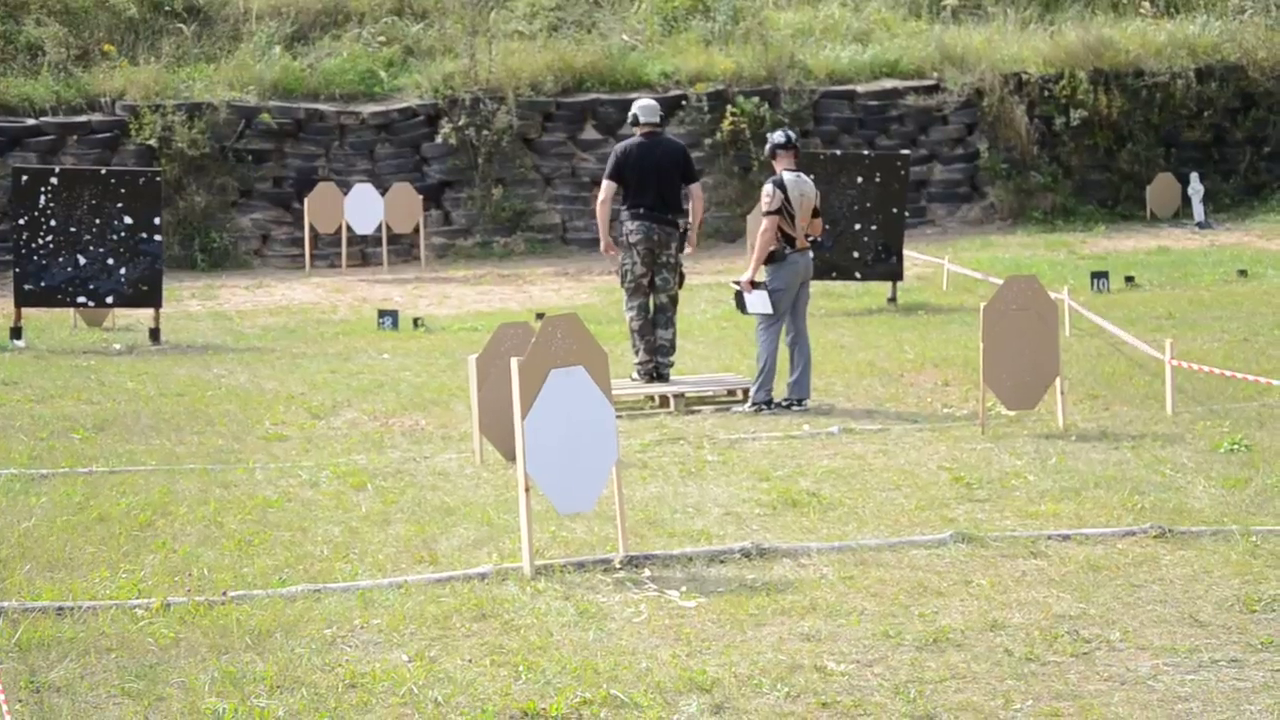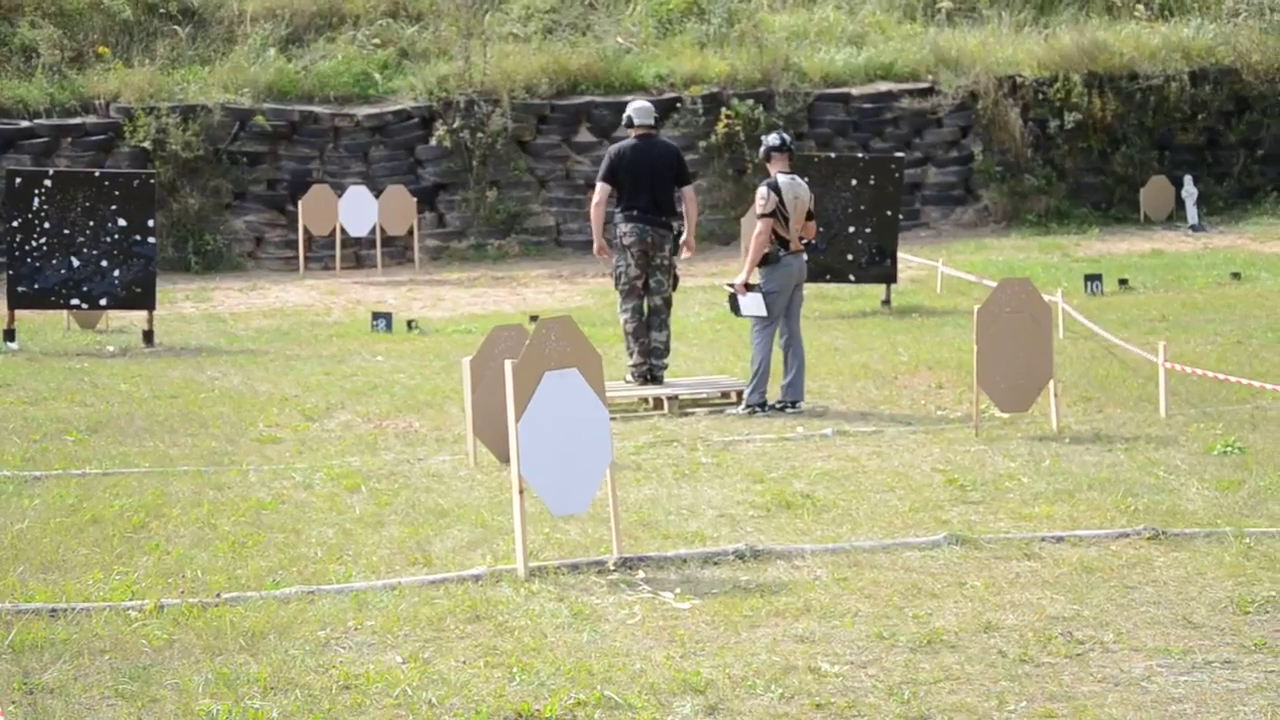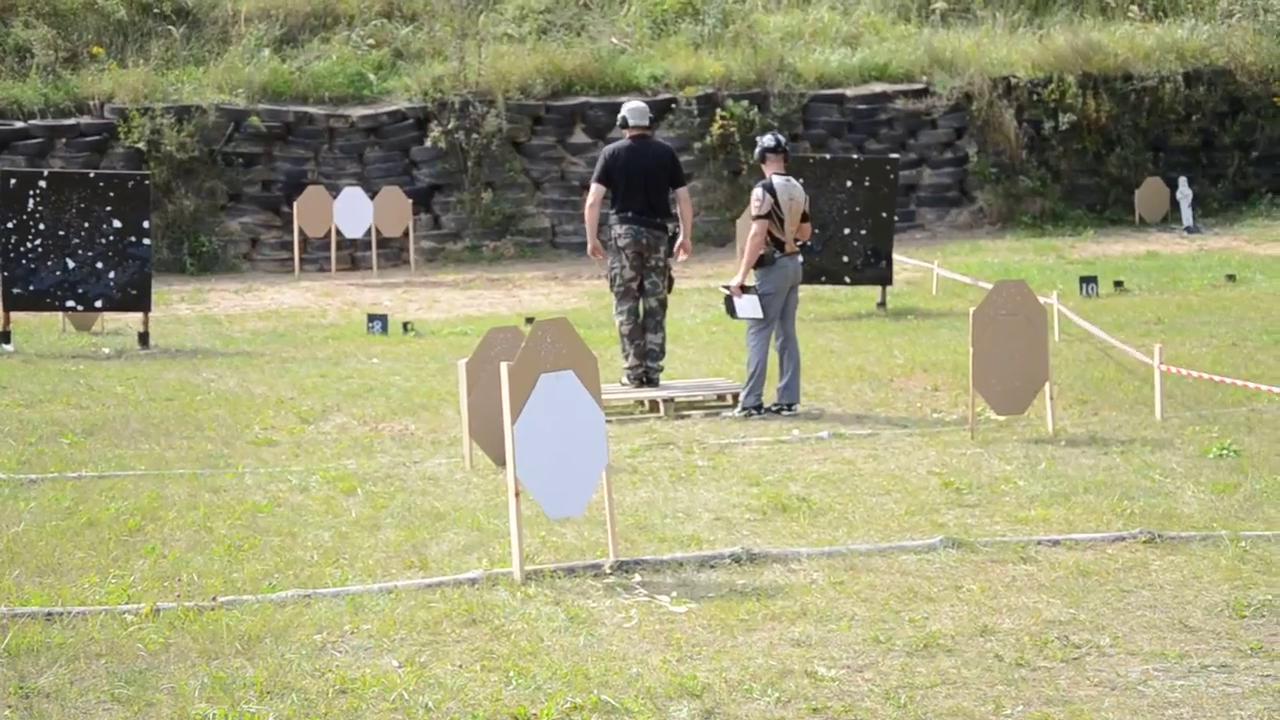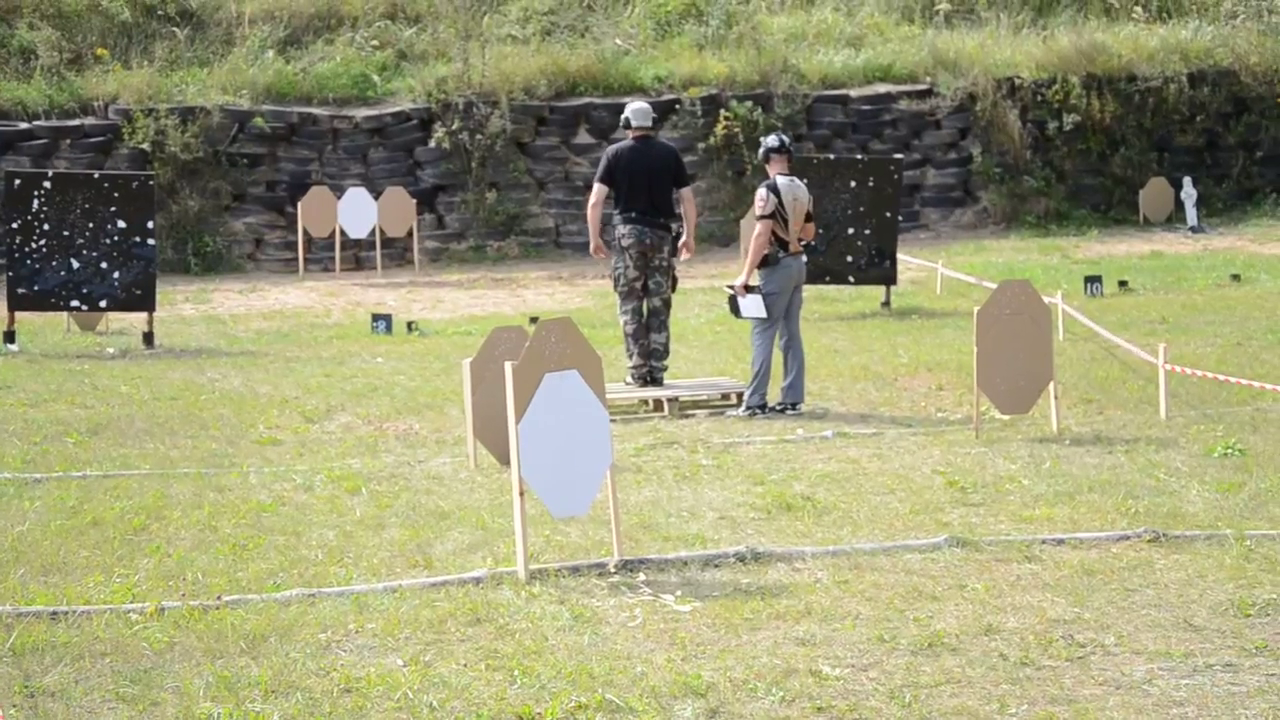
dt=0.1s
person 1, frame 1
left shoulder: (623, 150)
right shoulder: (677, 149)
left elbow: (604, 198)
right elbow: (697, 195)
left wrist: (604, 236)
right wrist: (692, 231)
left hip: (635, 228)
right hip: (668, 229)
left knee: (637, 300)
right knee: (666, 301)
left ankle: (644, 367)
right ankle: (663, 366)
person 1, frame 2
left shoulder: (617, 152)
right shoulder: (671, 151)
left elbow: (599, 200)
right elbow: (689, 197)
left wrist: (597, 238)
right wrist: (689, 234)
left hip: (629, 231)
right hip: (661, 231)
left knee: (631, 302)
right knee: (660, 303)
left ankle: (638, 369)
right ankle: (657, 368)
person 1, frame 3
left shoulder: (612, 152)
right shoulder: (665, 152)
left elbow: (593, 201)
right elbow: (684, 199)
left wrist: (592, 239)
right wrist: (685, 236)
left hip: (624, 232)
right hip: (657, 233)
left knee: (626, 304)
right knee: (655, 305)
left ankle: (634, 371)
right ankle: (653, 371)
person 1, frame 4
left shoulder: (615, 153)
right shoulder: (669, 153)
left elbow: (596, 200)
right elbow: (688, 198)
left wrist: (594, 237)
right wrist: (689, 235)
left hip: (628, 232)
right hip: (661, 233)
left knee: (630, 304)
right knee: (659, 304)
left ankle: (638, 370)
right ankle: (656, 370)
person 2, frame 1
left shoulder: (775, 185)
right shoulder: (809, 185)
left elbow: (768, 230)
right elbow: (817, 229)
left wrist: (751, 270)
left hip: (783, 263)
right hip: (804, 260)
left knee: (768, 328)
right knee: (797, 329)
left ankle: (761, 397)
right ankle: (798, 395)
person 2, frame 2
left shoulder: (769, 188)
right shoulder: (803, 188)
left elbow: (761, 233)
right elbow: (810, 232)
left wrist: (745, 272)
left hip: (777, 265)
right hip: (798, 262)
left knee: (762, 330)
right knee: (791, 331)
left ankle: (755, 399)
right ankle: (792, 397)
person 2, frame 3
left shoulder: (764, 189)
right shoulder: (798, 189)
left elbow: (757, 234)
left wrist: (741, 274)
left hip: (772, 267)
right hip: (793, 264)
left knee: (759, 333)
right knee: (787, 334)
left ankle: (751, 402)
right ankle: (788, 399)
person 2, frame 4
left shoulder: (768, 189)
right shoulder: (802, 189)
left elbow: (761, 234)
left wrist: (745, 274)
left hip: (777, 266)
right hip: (797, 263)
left knee: (763, 332)
right knee: (791, 333)
left ankle: (756, 401)
right ankle: (792, 398)
